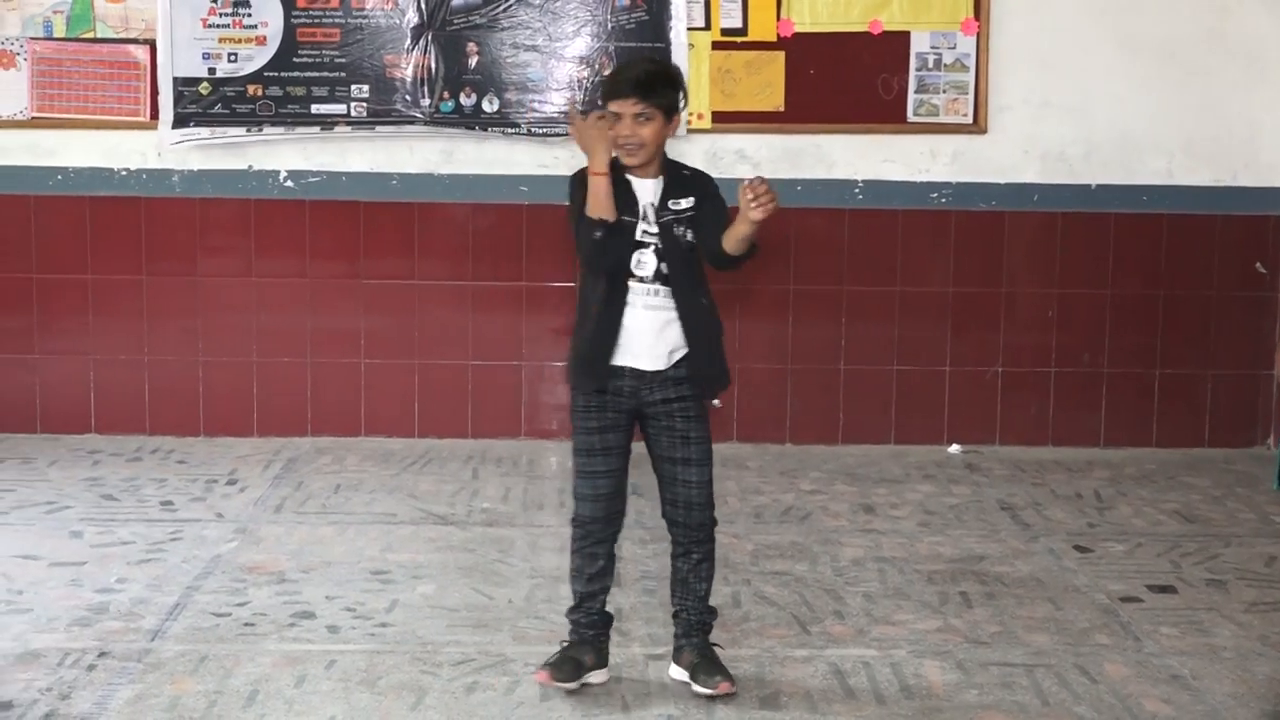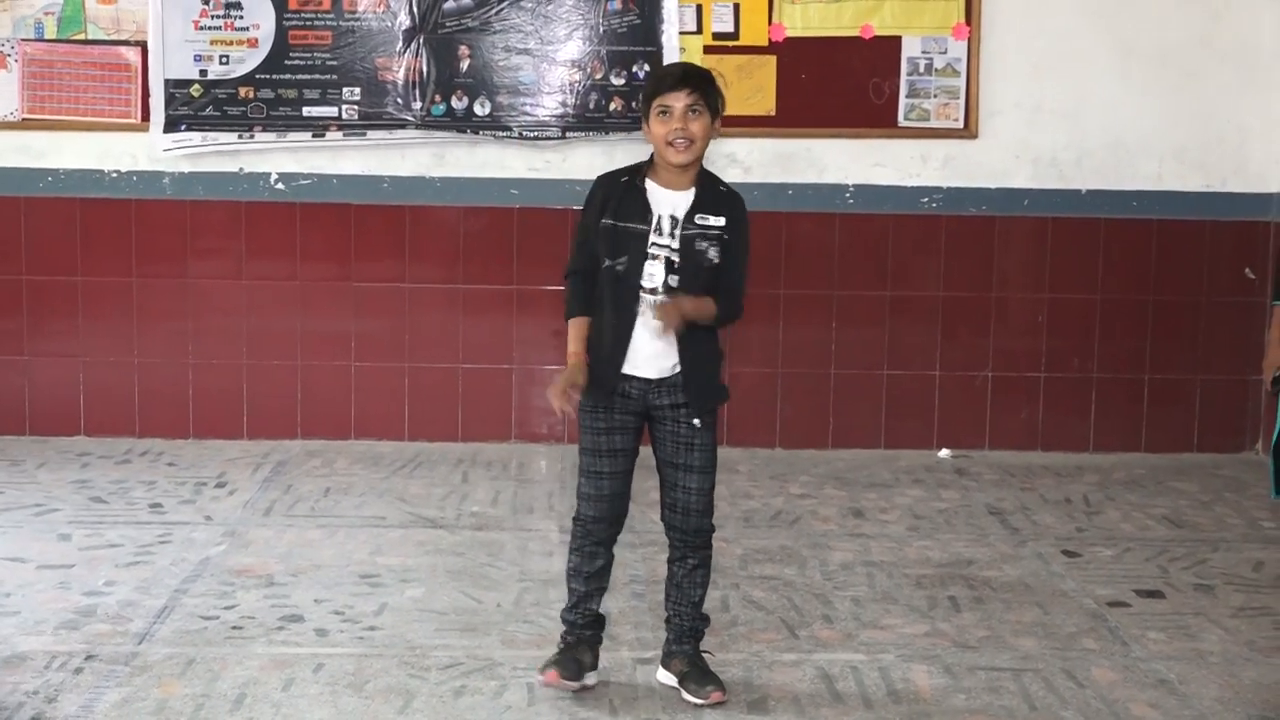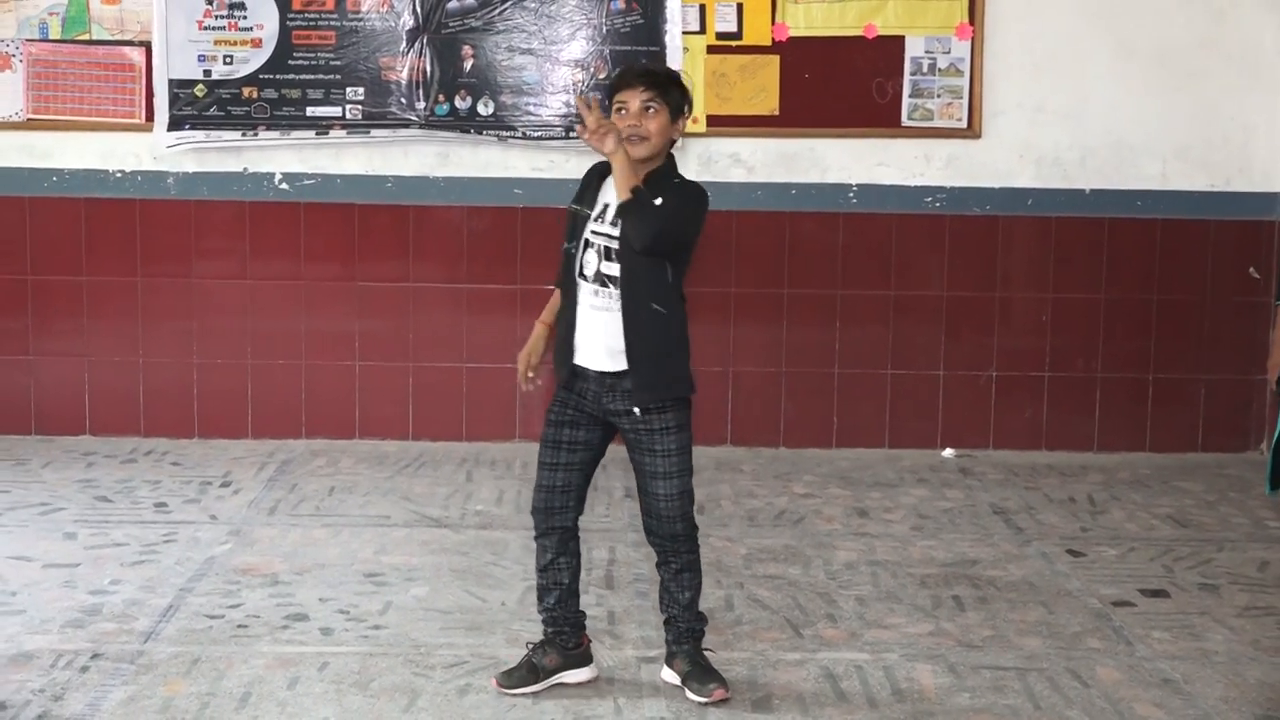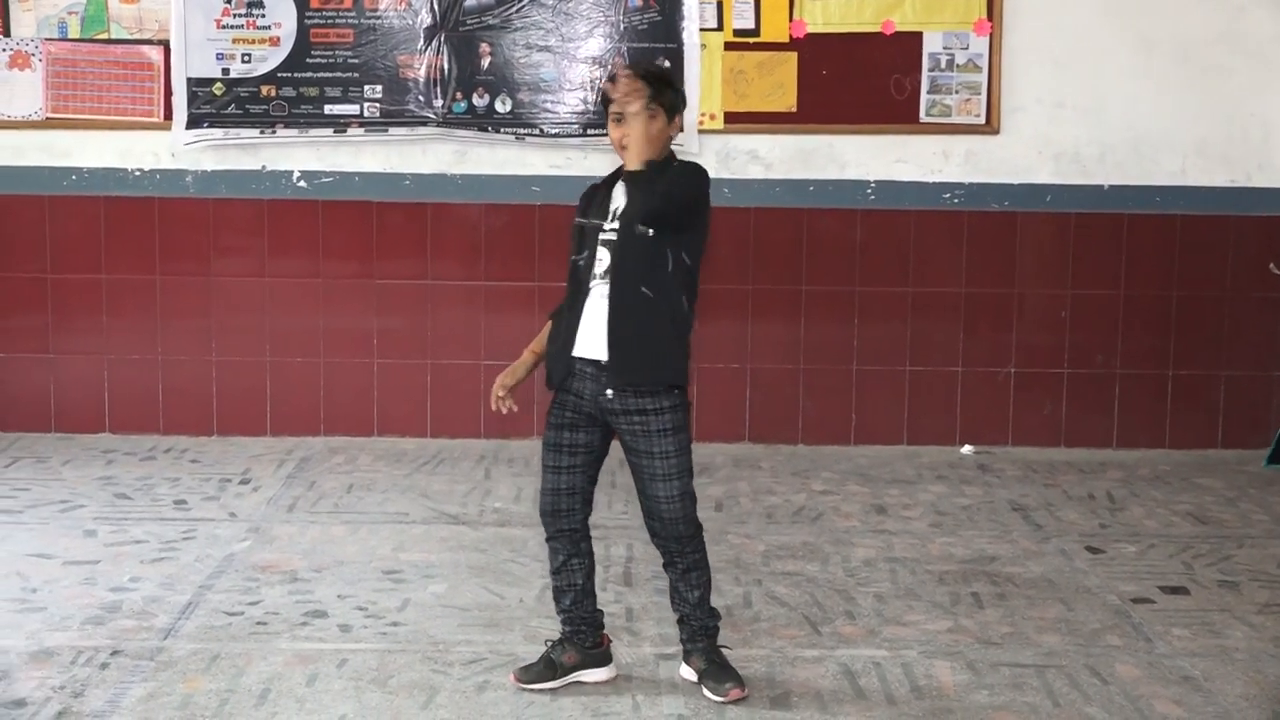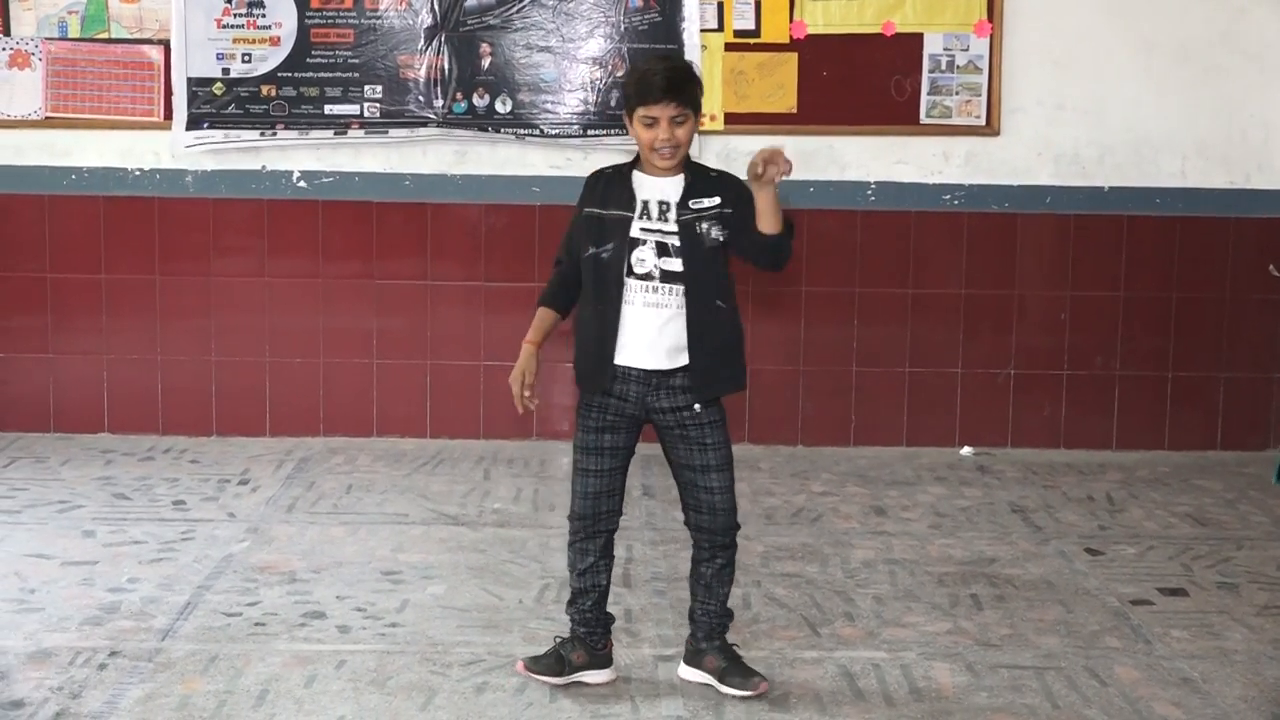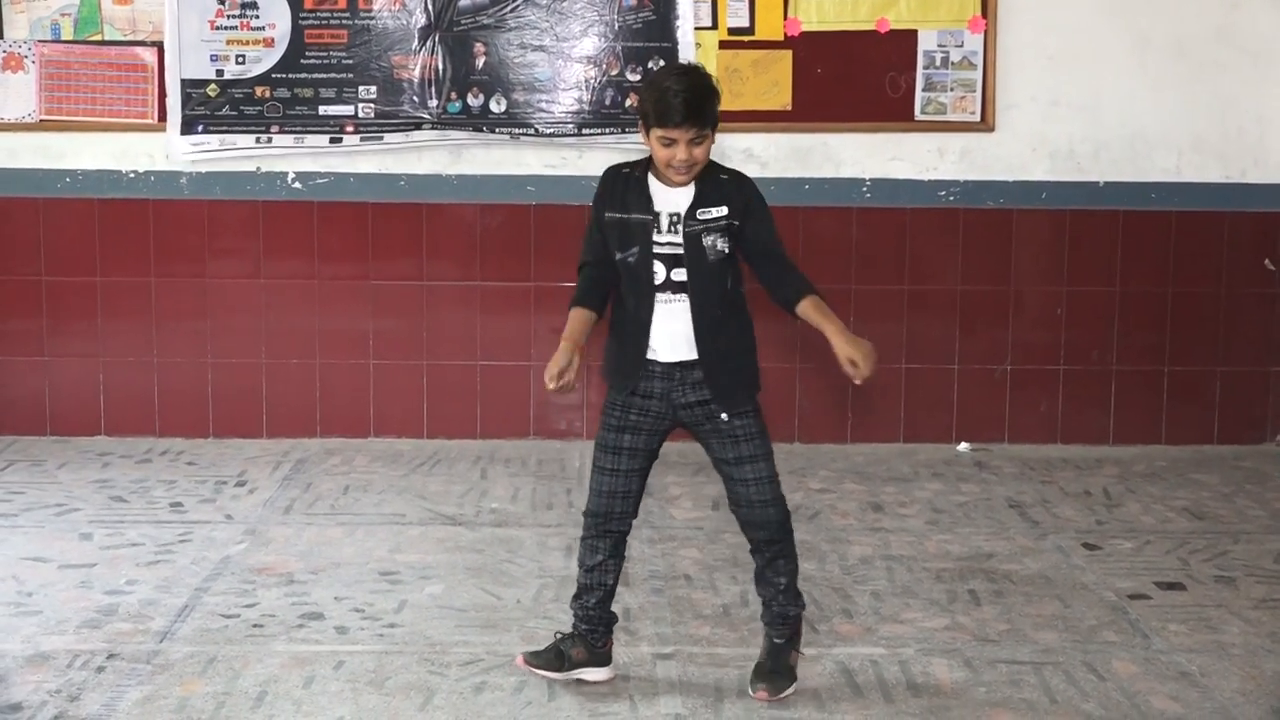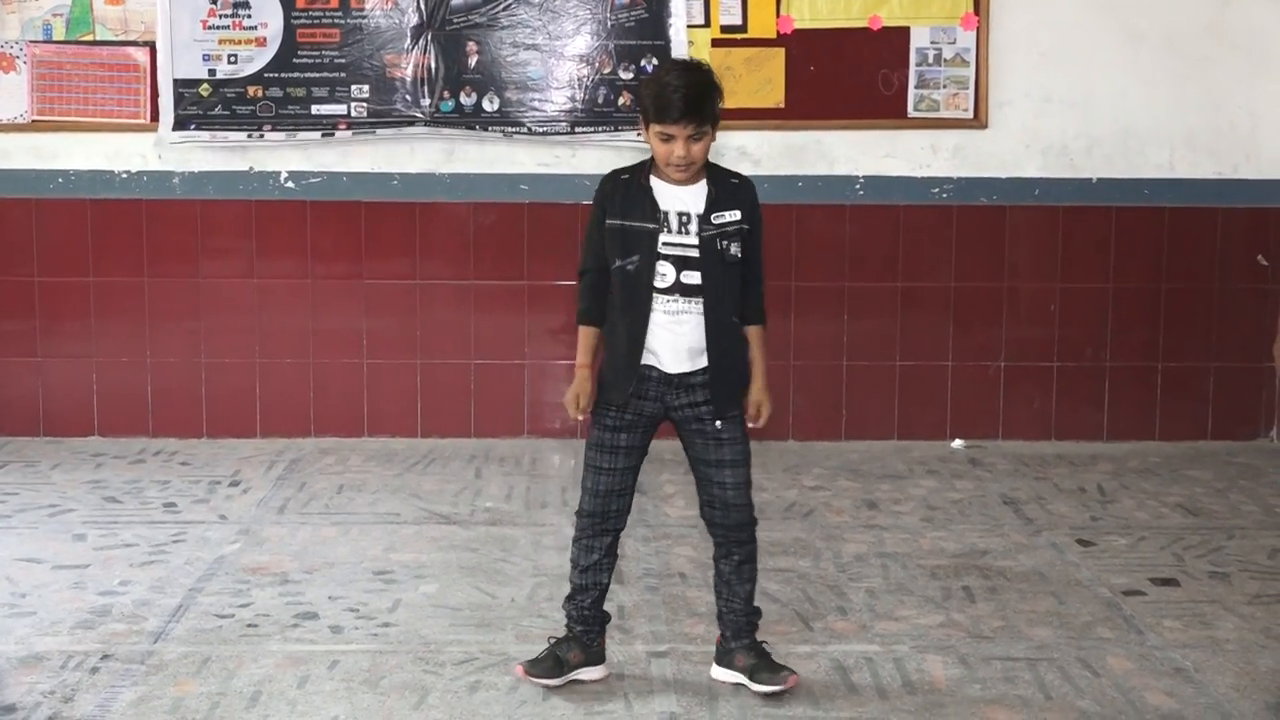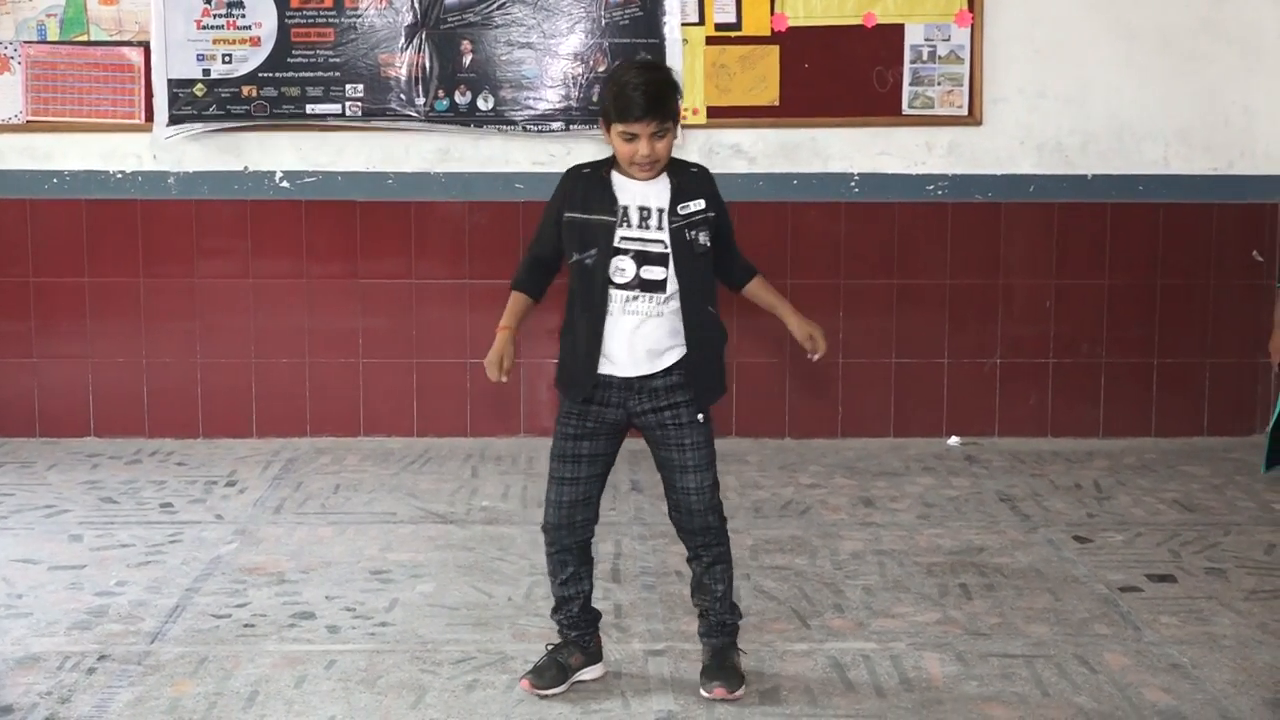
dt=0.4s
person 1, frame 1
left shoulder: (695, 189)
right shoulder: (595, 183)
left elbow: (725, 253)
right elbow: (603, 245)
left wrist: (751, 214)
right wrist: (598, 164)
left hip: (678, 380)
right hip: (603, 379)
left knee: (692, 517)
right knee: (596, 513)
left ankle: (693, 644)
right ankle: (588, 641)
person 1, frame 2
left shoulder: (725, 206)
right shoulder: (610, 193)
left elbow: (730, 301)
right elbow: (582, 285)
left wrist: (687, 308)
right wrist: (573, 364)
left hip: (688, 388)
right hip: (613, 383)
left knee: (690, 524)
right knee: (595, 515)
left ankle: (681, 653)
right ankle: (578, 641)
person 1, frame 3
left shoulder: (684, 199)
right shoulder: (594, 181)
left elbow: (640, 236)
left wrist: (622, 160)
right wrist: (540, 333)
left hip: (651, 389)
right hip: (580, 382)
left knee: (671, 524)
right knee: (551, 511)
left ankle: (684, 650)
right ankle: (564, 645)
person 1, frame 4
left shoulder: (683, 182)
right shoulder: (597, 195)
left elbow: (646, 204)
left wrist: (650, 108)
right wrist: (526, 361)
left hip: (647, 386)
right hip: (577, 380)
left knee: (675, 523)
right knee: (561, 514)
left ankle: (701, 647)
right ankle: (584, 642)
person 1, frame 5
left shoulder: (718, 191)
right shoulder: (602, 190)
left elbow: (771, 259)
right elbow: (566, 278)
left wrist: (766, 197)
right wrist: (529, 352)
left hip: (691, 385)
right hip: (610, 381)
left knee: (715, 520)
right knee: (591, 516)
left ankle: (707, 648)
right ankle: (589, 643)
person 1, frame 6
left shoulder: (734, 194)
right shoulder: (618, 188)
left elbow: (778, 273)
right elbow: (593, 280)
left wrist: (838, 334)
right wrist: (570, 344)
left hip: (719, 382)
right hip: (639, 381)
left knee: (766, 515)
right knee: (605, 515)
left ankle: (782, 634)
right ankle: (589, 640)
person 1, frame 7
left shoulder: (737, 196)
right shoulder: (618, 193)
left elbow: (749, 295)
right elbow: (594, 288)
left wrist: (758, 376)
right wrist: (583, 370)
left hip: (708, 382)
right hip: (629, 379)
left knee: (732, 515)
right knee: (599, 512)
left ankle: (738, 644)
right ankle: (583, 642)
person 1, frame 8
left shoulder: (696, 187)
right shoulder: (577, 187)
left elbow: (730, 266)
right elbow: (537, 266)
left wrist: (792, 320)
right wrist: (505, 338)
left hip: (671, 381)
right hip: (590, 385)
left knee: (701, 516)
right knee: (565, 522)
left ankle: (720, 646)
right ankle: (578, 644)
